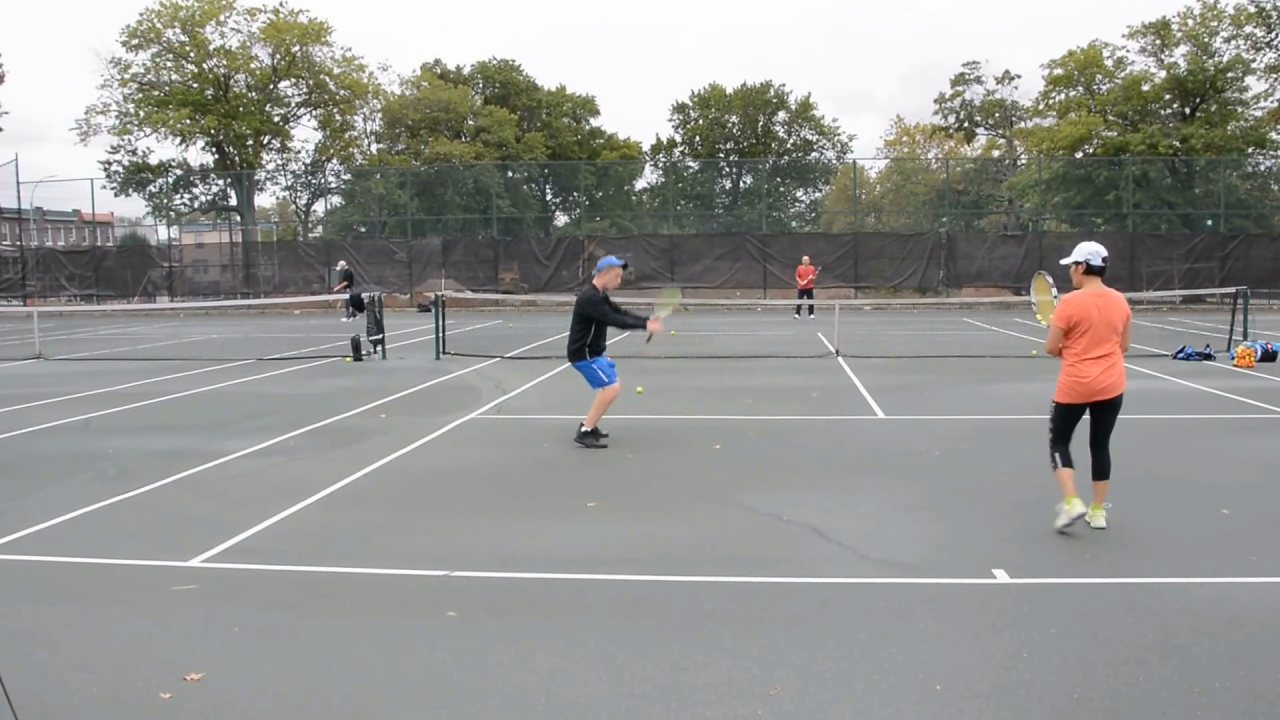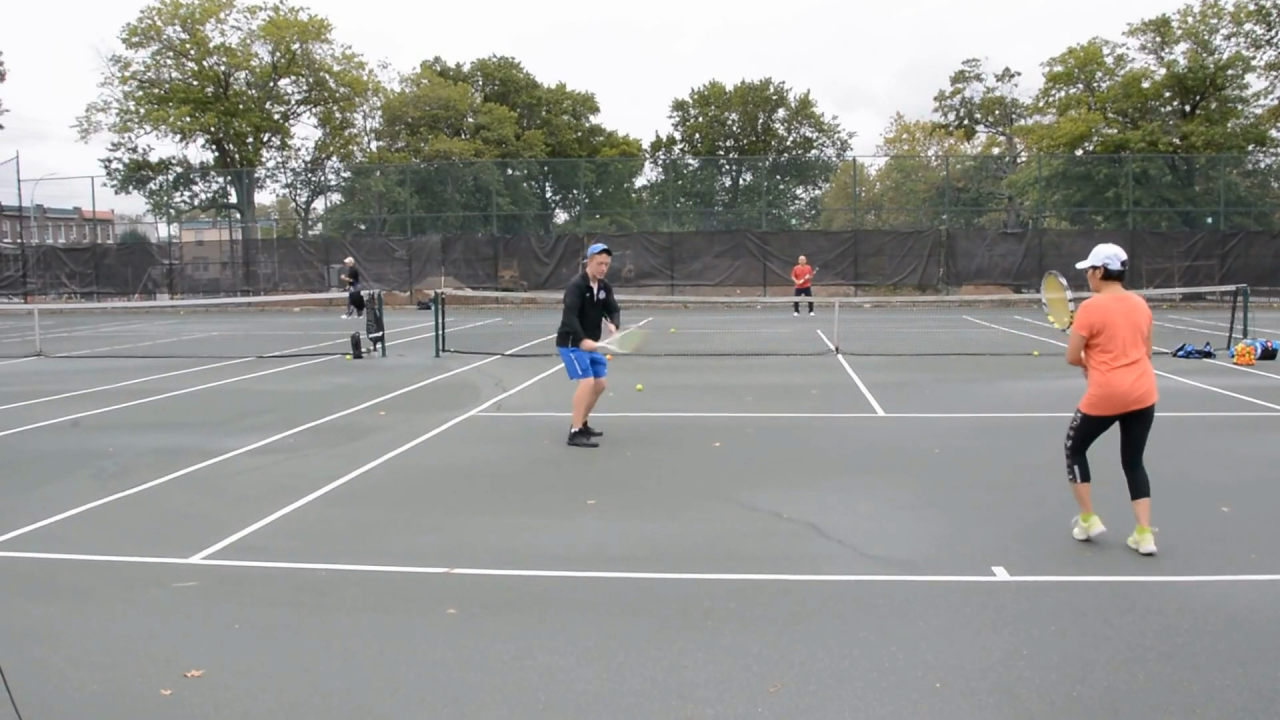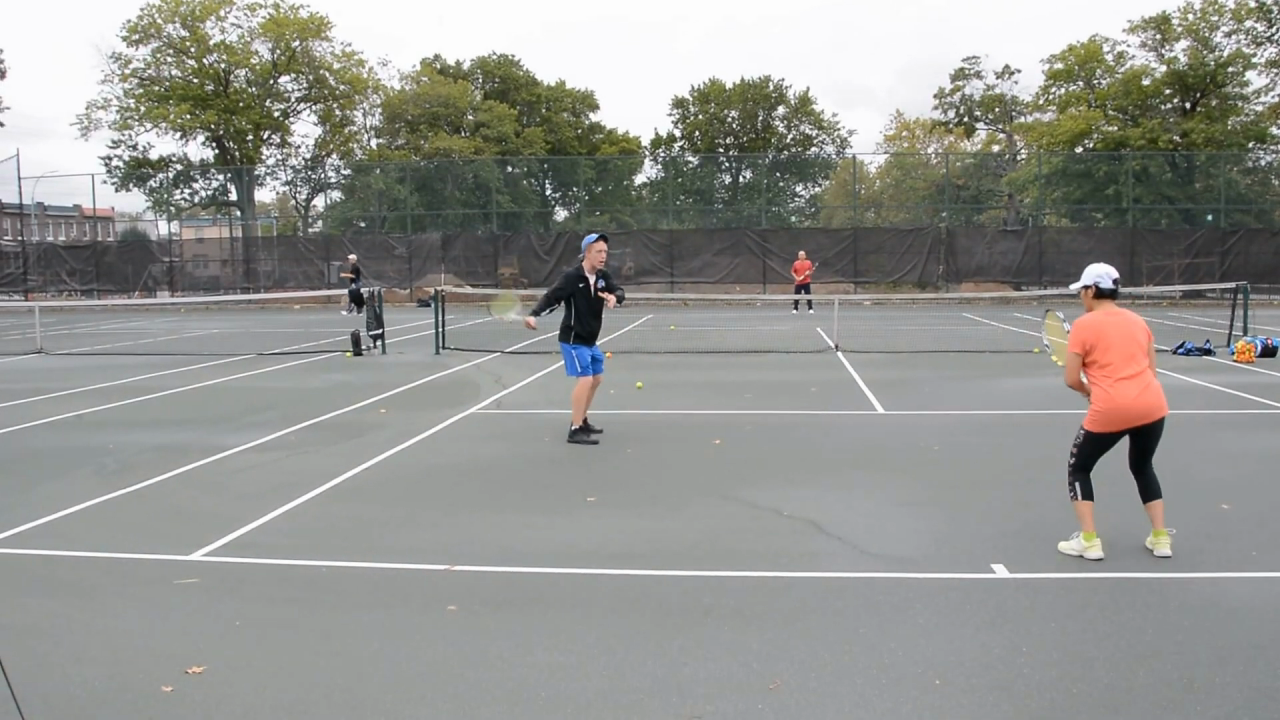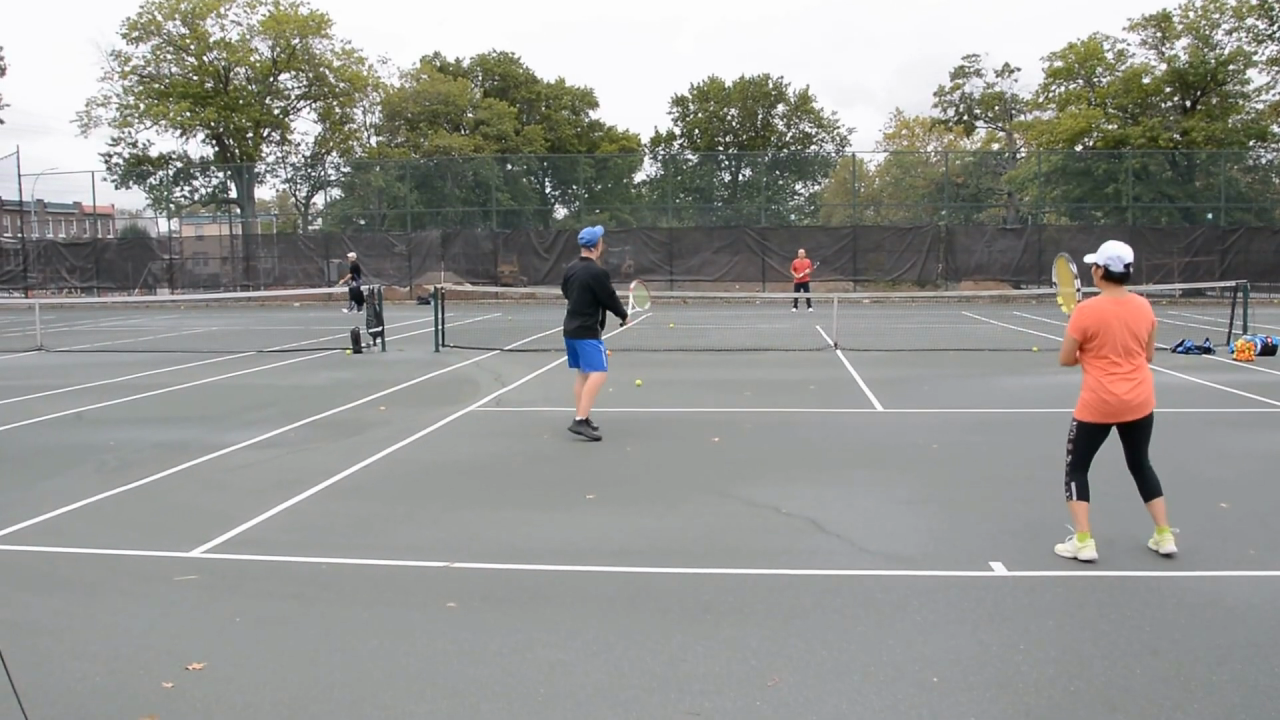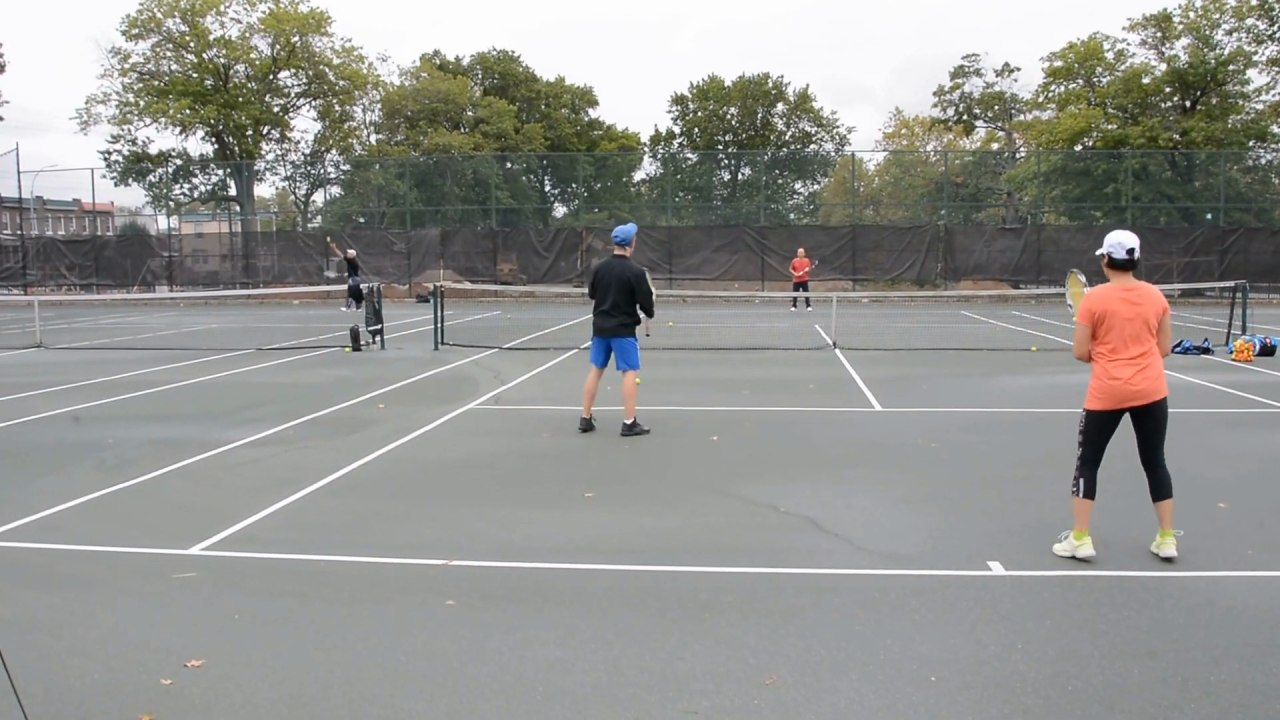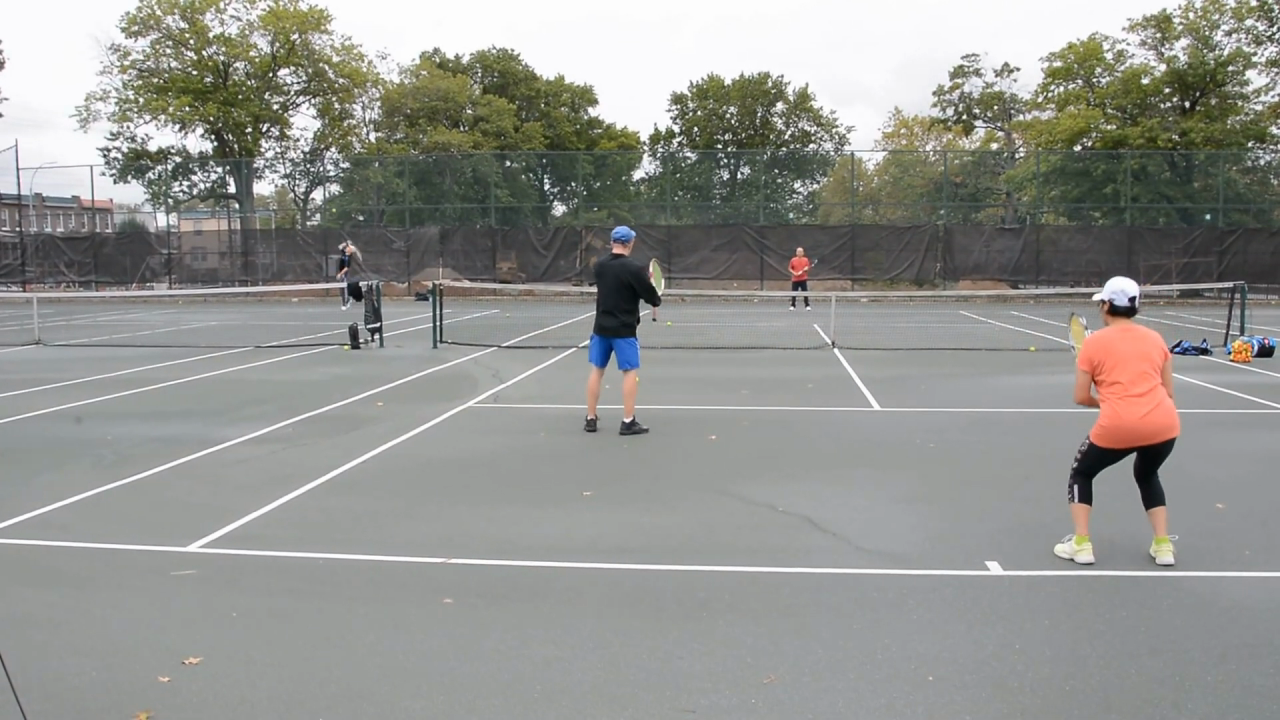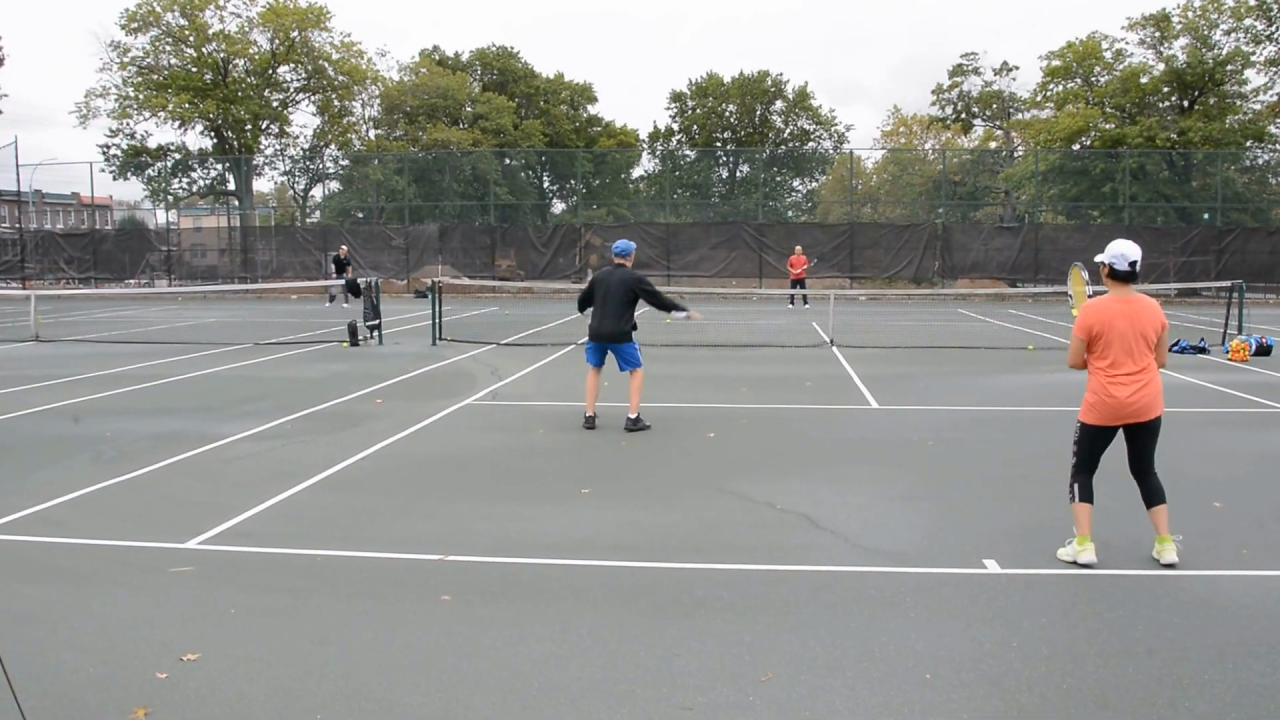
dt=0.7s
person 1, frame 1
left shoulder: (1070, 303)
right shoulder: (1120, 302)
left elbow: (1052, 347)
right elbow: (1124, 346)
left hip: (1074, 388)
right hip: (1112, 386)
left knee: (1059, 442)
right knee: (1100, 446)
left ankle: (1071, 502)
right ankle: (1098, 511)
person 1, frame 2
left shoulder: (1090, 308)
right shoulder: (1140, 304)
left elbow: (1072, 357)
right elbow: (1147, 352)
left hip: (1104, 397)
right hip: (1143, 395)
left knee: (1074, 449)
right knee: (1133, 462)
left ankle: (1088, 520)
right ankle: (1144, 535)
person 1, frame 3
left shoulder: (1083, 326)
right shoulder: (1137, 321)
left elbow: (1072, 380)
right elbow: (1150, 369)
left hip: (1110, 413)
right hip: (1153, 407)
left knee: (1078, 468)
right knee: (1142, 468)
left ankle: (1089, 541)
right ankle: (1160, 537)
person 1, frame 4
left shoulder: (1086, 311)
right shoulder: (1144, 308)
left elbow: (1066, 359)
right elbow: (1148, 356)
left hip: (1097, 406)
right hip: (1140, 402)
left knee: (1076, 467)
right knee: (1140, 465)
left ankle: (1083, 542)
right ankle: (1165, 536)
person 1, frame 5
left shoulder: (1093, 298)
right shoulder: (1155, 296)
left elbow: (1080, 352)
right elbow: (1164, 348)
left hip: (1107, 395)
right hip: (1151, 392)
left knee: (1087, 463)
right knee: (1155, 463)
left ankle: (1080, 539)
right ankle: (1167, 539)
person 1, frame 6
left shoulder: (1094, 343)
right shoulder: (1155, 339)
left elbow: (1081, 397)
right elbow: (1168, 391)
left hip: (1117, 429)
right hip: (1163, 426)
left knee: (1081, 473)
right knee: (1146, 476)
left ankle: (1081, 545)
right ankle: (1163, 546)
person 1, frame 7
left shoulder: (1091, 310)
right shoulder: (1154, 309)
left elbow: (1074, 361)
right elbow: (1161, 360)
left hip: (1102, 407)
right hip: (1147, 405)
left knee: (1082, 470)
right knee: (1145, 471)
left ankle: (1083, 544)
right ankle: (1166, 544)
person 2, frame 1
left shoulder: (600, 295)
right shoulder: (589, 297)
left elbow: (619, 314)
right elbow: (615, 321)
left wrist: (648, 319)
right wrist: (645, 325)
left hip: (593, 352)
right hip: (584, 355)
left knee: (610, 387)
right knee: (611, 388)
left ankle: (589, 425)
right ankle: (585, 432)
person 2, frame 2
left shoulder: (604, 286)
right shoulder: (577, 286)
left elbow: (612, 309)
right elbow: (570, 316)
left wrist: (613, 324)
right wrist: (582, 339)
left hip: (589, 345)
right hip: (572, 343)
left knee: (600, 383)
right knee: (587, 382)
left ankle: (581, 424)
right ankle: (575, 433)
person 2, frame 3
left shoulder: (603, 276)
right shoulder: (570, 277)
left elbow: (619, 292)
right elbow: (550, 298)
left wrist: (614, 297)
right wrist: (533, 315)
left hip: (590, 340)
right hip: (574, 340)
left knee: (595, 379)
right knee: (583, 380)
left ankle: (581, 421)
right ankle: (576, 430)
person 2, frame 4
left shoulder: (572, 269)
right shoulder: (597, 272)
left elbow: (566, 292)
right elbow: (610, 298)
right wrist: (623, 315)
left hip: (571, 329)
right hip: (588, 331)
left knee: (583, 373)
right knee: (598, 374)
left ankle: (582, 418)
right ankle: (580, 420)
person 2, frame 5
left shoulder: (600, 268)
right shoulder: (635, 271)
left elbow: (591, 293)
right elbow: (645, 300)
right wrist: (649, 314)
left hip: (600, 327)
right hip: (623, 329)
left knee: (595, 371)
right knee: (629, 373)
left ankle: (586, 418)
right ankle: (629, 423)
person 2, frame 6
left shoulder: (599, 266)
right shoulder: (634, 268)
right elbow: (649, 294)
right wrist: (656, 300)
left hip: (601, 327)
right hip: (624, 329)
left knee: (596, 370)
right knee: (629, 373)
left ankle: (590, 419)
right ankle: (628, 422)
person 2, frame 7
left shoulder: (599, 276)
right shoulder: (635, 279)
left elbow: (583, 300)
right elbow: (659, 299)
left wrist: (582, 309)
right wrist: (685, 311)
left hip: (596, 333)
right hip: (620, 335)
left knee: (594, 370)
right knee: (636, 371)
left ankle: (589, 416)
right ankle: (633, 418)
